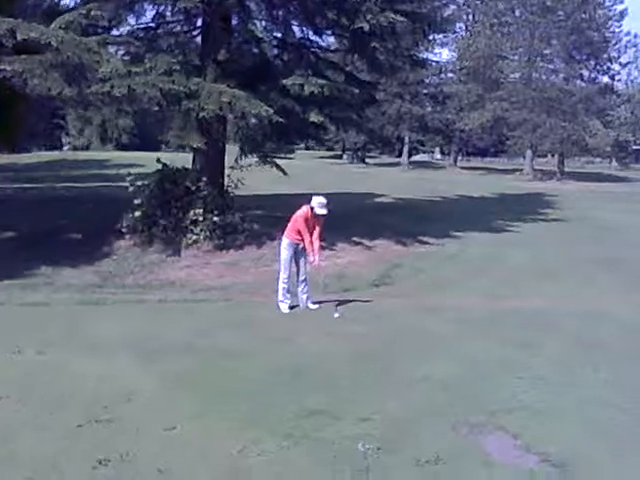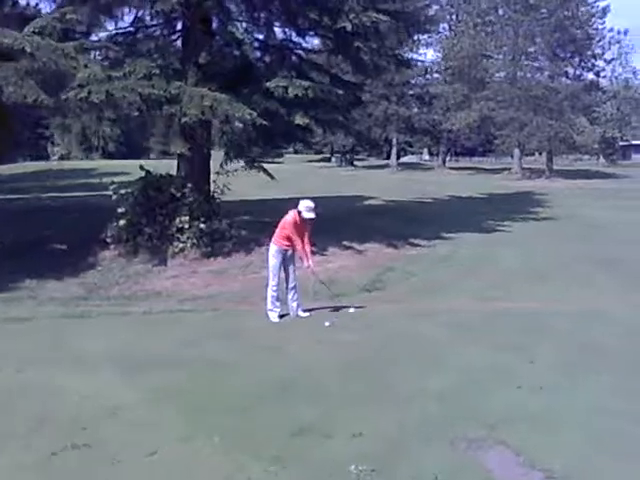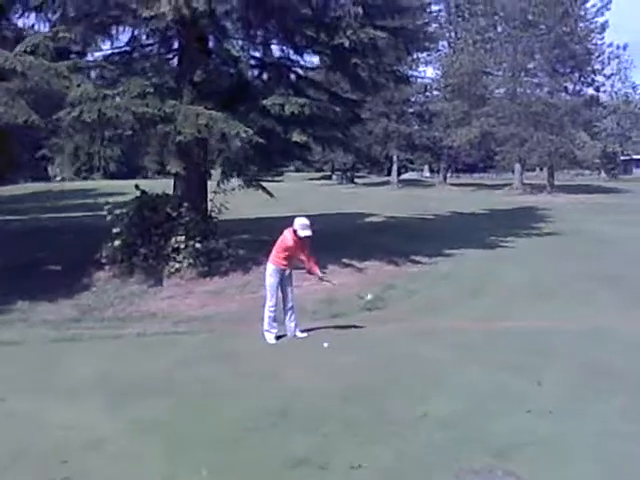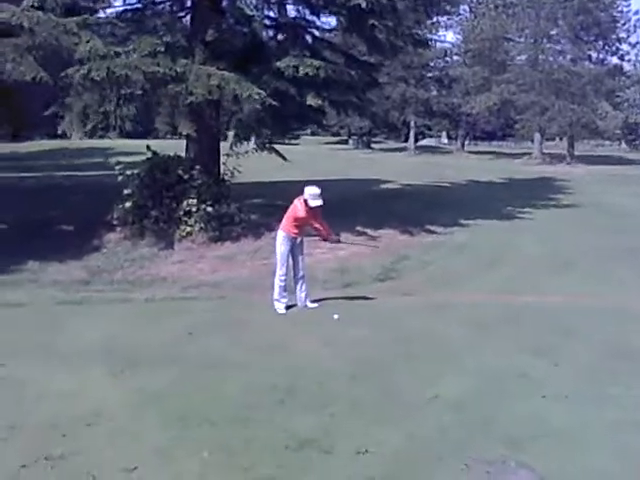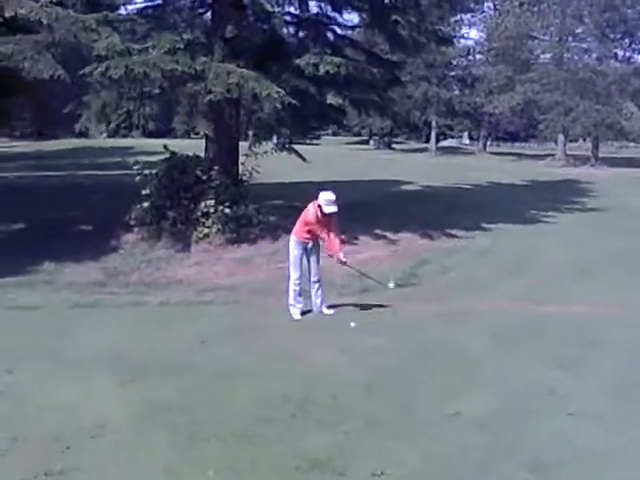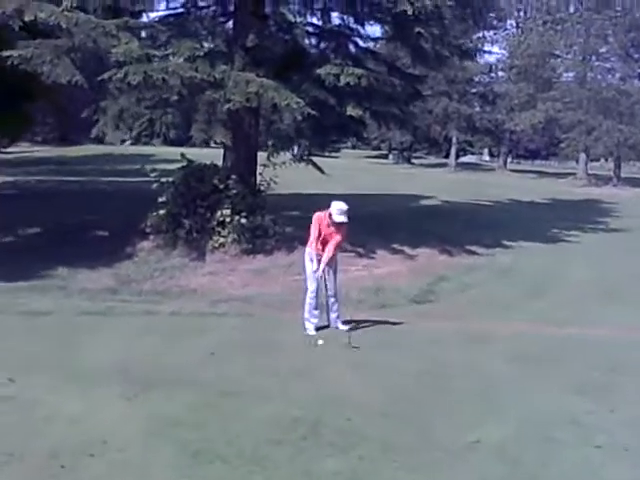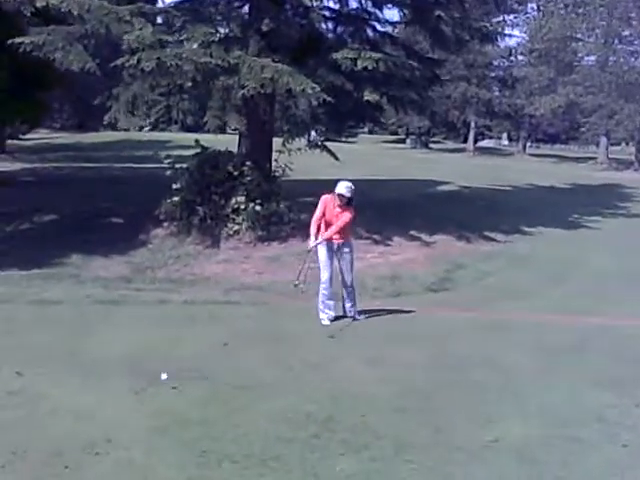
dt=0.2s
person 1, frame 1
left shoulder: (320, 217)
right shoulder: (302, 214)
left elbow: (316, 236)
right elbow: (306, 236)
left wrist: (317, 254)
right wrist: (310, 255)
left hip: (301, 244)
right hip: (289, 242)
left knee: (302, 273)
right knee: (285, 273)
left ankle: (305, 301)
right ankle: (284, 302)
person 1, frame 2
left shoulder: (306, 221)
right shoulder: (290, 220)
left elbow: (305, 240)
right elbow: (297, 242)
left wrist: (309, 258)
right wrist: (304, 259)
left hip: (289, 250)
right hip: (277, 249)
left knee: (292, 281)
right knee: (274, 281)
left ankle: (295, 309)
right ankle: (273, 311)
person 1, frame 3
left shoulder: (302, 237)
right shoulder: (288, 241)
left elbow: (307, 255)
right elbow: (302, 258)
left wrist: (317, 271)
right wrist: (315, 272)
left hip: (287, 269)
right hip: (274, 268)
left knee: (289, 300)
right knee: (271, 302)
left ankle: (292, 329)
right ankle: (269, 332)
person 1, frame 4
left shoulder: (313, 205)
right shoulder: (300, 212)
left elbow: (320, 222)
right elbow: (316, 225)
left wrist: (331, 235)
right wrist: (330, 236)
left hip: (298, 238)
right hip: (285, 236)
left knee: (300, 270)
right knee: (282, 271)
left ankle: (303, 299)
right ankle: (279, 302)
person 1, frame 5
left shoulder: (330, 213)
right shoulder: (311, 215)
left elbow: (333, 233)
right elbow: (323, 236)
left wrist: (340, 252)
right wrist: (335, 254)
left hip: (312, 242)
right hip: (298, 241)
left knee: (315, 275)
right knee: (296, 275)
left ankle: (319, 305)
right ankle: (295, 308)
person 1, frame 6
left shoulder: (342, 228)
right shoulder: (318, 217)
left elbow: (331, 247)
right elbow: (313, 239)
left wrist: (322, 266)
right wrist: (314, 259)
left hip: (330, 256)
right hip: (313, 254)
left knee: (332, 289)
right knee: (312, 288)
left ankle: (335, 320)
right ankle: (310, 323)
person 1, frame 7
left shoulder: (349, 212)
right shoulder: (325, 199)
left elbow: (335, 229)
right elbow: (317, 218)
left wrist: (318, 242)
right wrist: (312, 237)
left hip: (344, 243)
right hip: (325, 242)
left knee: (347, 278)
right knee: (326, 278)
left ankle: (350, 310)
right ankle: (325, 313)
